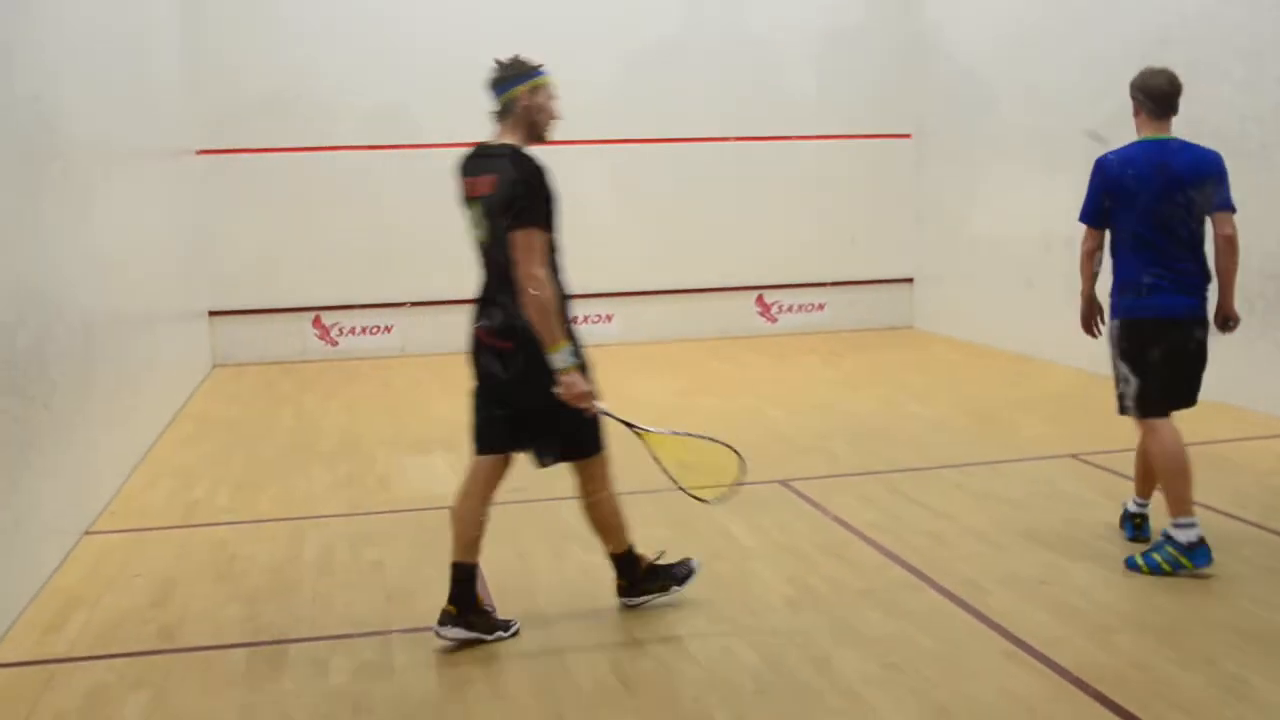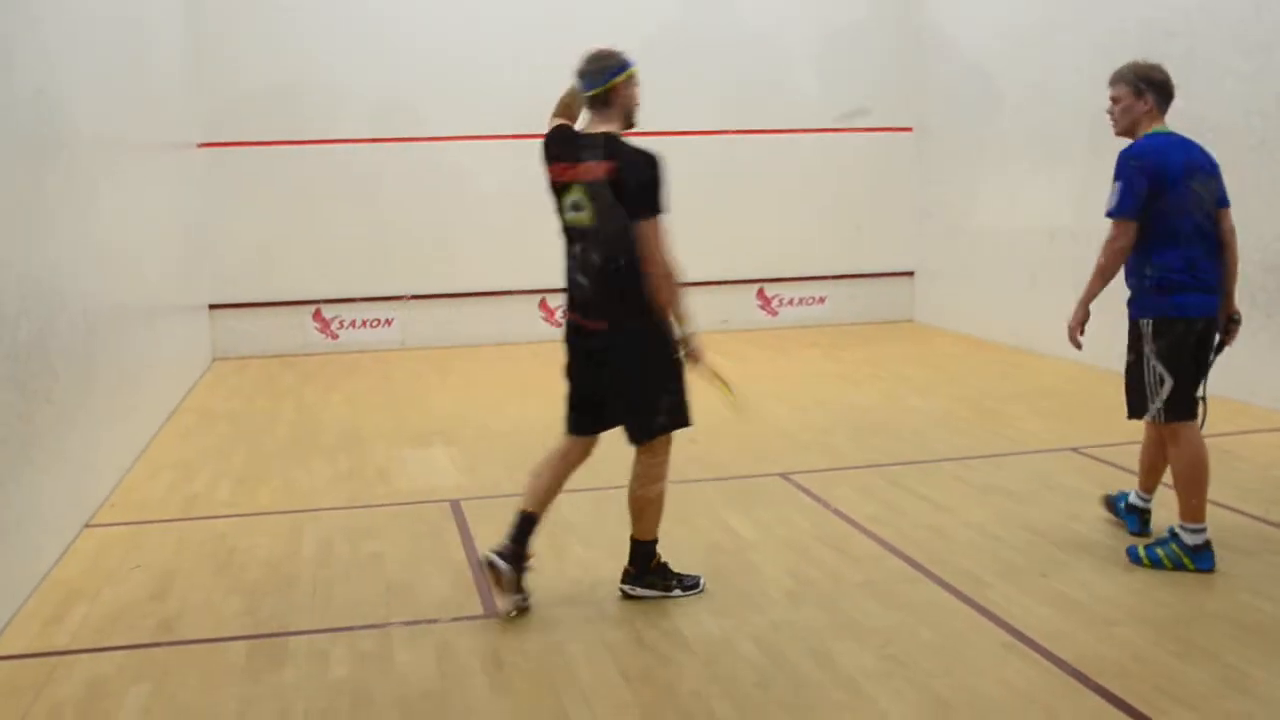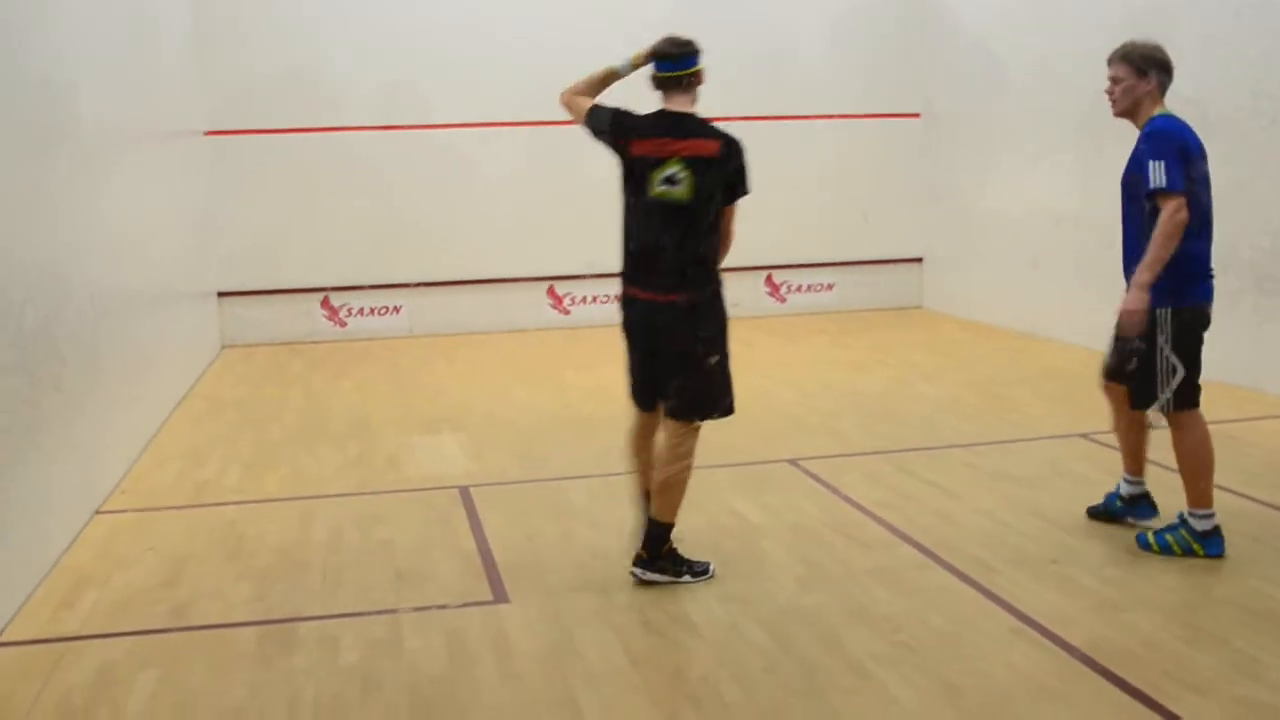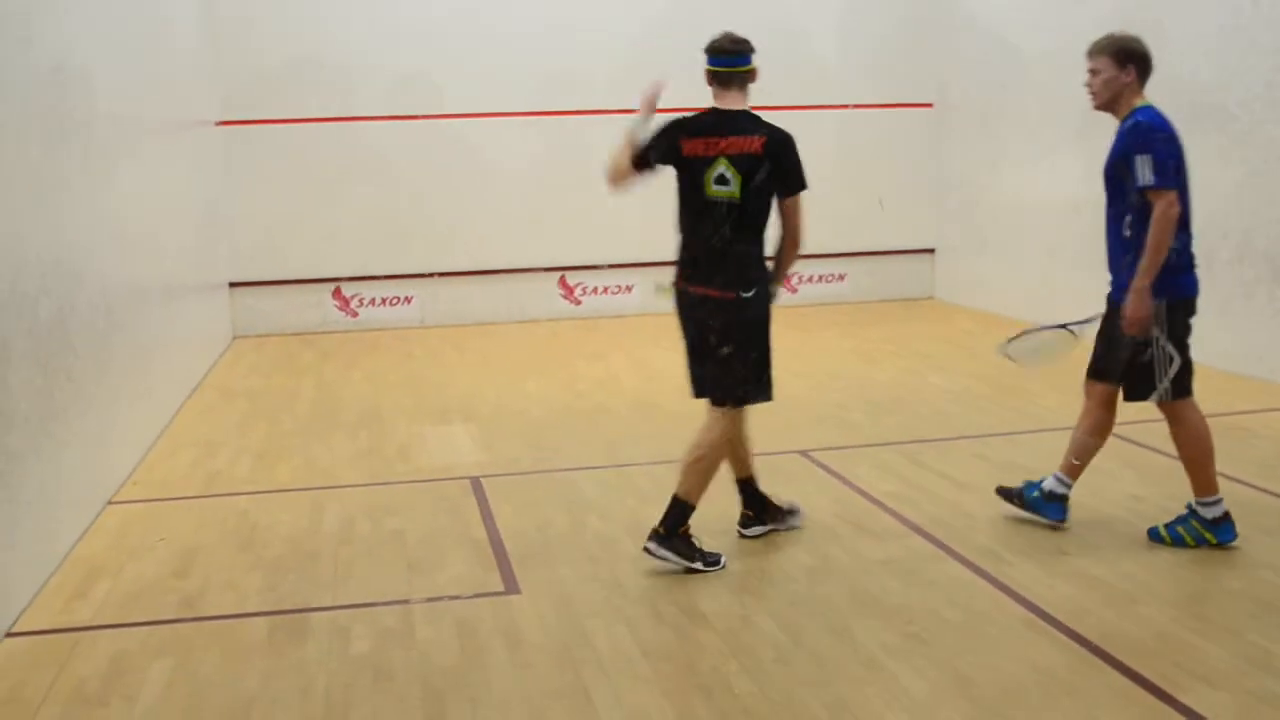
dt=0.3s
person 1, frame 1
left shoulder: (475, 164)
right shoulder: (523, 173)
right elbow: (533, 277)
left wrist: (521, 80)
right wrist: (564, 363)
left hip: (491, 341)
right hip: (531, 345)
left knee: (486, 468)
right knee: (591, 467)
left ankle: (462, 606)
right ankle: (633, 575)
person 1, frame 2
left shoulder: (561, 152)
right shoulder: (636, 163)
left elbow: (562, 117)
right elbow: (657, 262)
left wrist: (584, 79)
right wrist: (683, 332)
left hip: (582, 323)
right hip: (632, 326)
left knee: (576, 442)
right knee: (653, 446)
left ankle: (513, 551)
right ankle: (642, 569)
person 1, frame 3
left shoulder: (629, 131)
right shoulder: (725, 148)
left elbow: (572, 96)
right elbow: (723, 237)
left wrist: (630, 63)
left hip: (638, 298)
right hip: (693, 302)
left knee: (648, 412)
right knee: (681, 428)
left ankle: (650, 516)
right ankle: (655, 553)
person 1, frame 4
left shoulder: (678, 134)
right shoulder: (775, 142)
left elbow: (617, 175)
right elbow: (792, 233)
left wrist: (643, 118)
right wrist: (776, 275)
left hip: (693, 290)
right hip: (742, 294)
left knee: (726, 402)
right knee: (726, 413)
left ankle: (757, 507)
right ankle: (672, 530)
person 2, frame 1
left shoulder: (1110, 166)
right shoulder: (1207, 163)
left elbow: (1092, 246)
right elbow: (1225, 235)
left wrist: (1087, 297)
right wrist: (1226, 301)
left hip: (1135, 309)
right hip: (1187, 309)
left knee: (1153, 418)
right knee: (1160, 412)
left ankle: (1186, 536)
right ankle: (1139, 511)
person 2, frame 2
left shoulder: (1139, 156)
right shoulder: (1199, 156)
left elbow: (1122, 238)
right elbow: (1227, 236)
left wrist: (1085, 302)
right wrist: (1228, 305)
left hip: (1163, 308)
right hip: (1201, 306)
left knee: (1175, 420)
right knee: (1165, 413)
left ankle: (1193, 540)
right ankle: (1138, 504)
person 2, frame 3
left shoulder: (1160, 136)
right shoulder: (1175, 135)
left elbow: (1176, 214)
left wrist: (1140, 284)
left hip: (1170, 297)
right hip: (1166, 295)
left knee: (1179, 407)
right knee: (1119, 385)
left ankle: (1202, 526)
right ankle: (1133, 494)
person 2, frame 4
left shoulder: (1146, 129)
right shoulder: (1135, 130)
left elbow: (1168, 210)
left wrist: (1141, 289)
left hip: (1159, 293)
right hip: (1136, 291)
left knee: (1174, 399)
right knee: (1100, 390)
left ankle: (1211, 515)
right ankle: (1053, 493)
